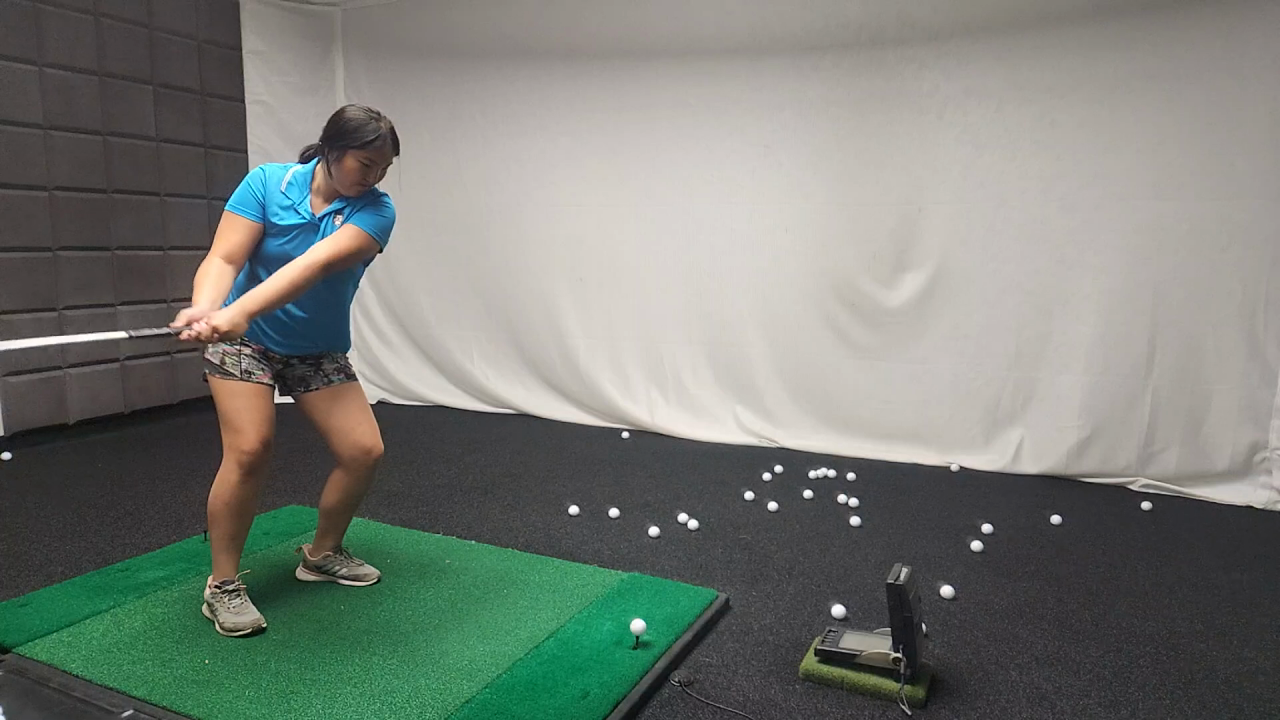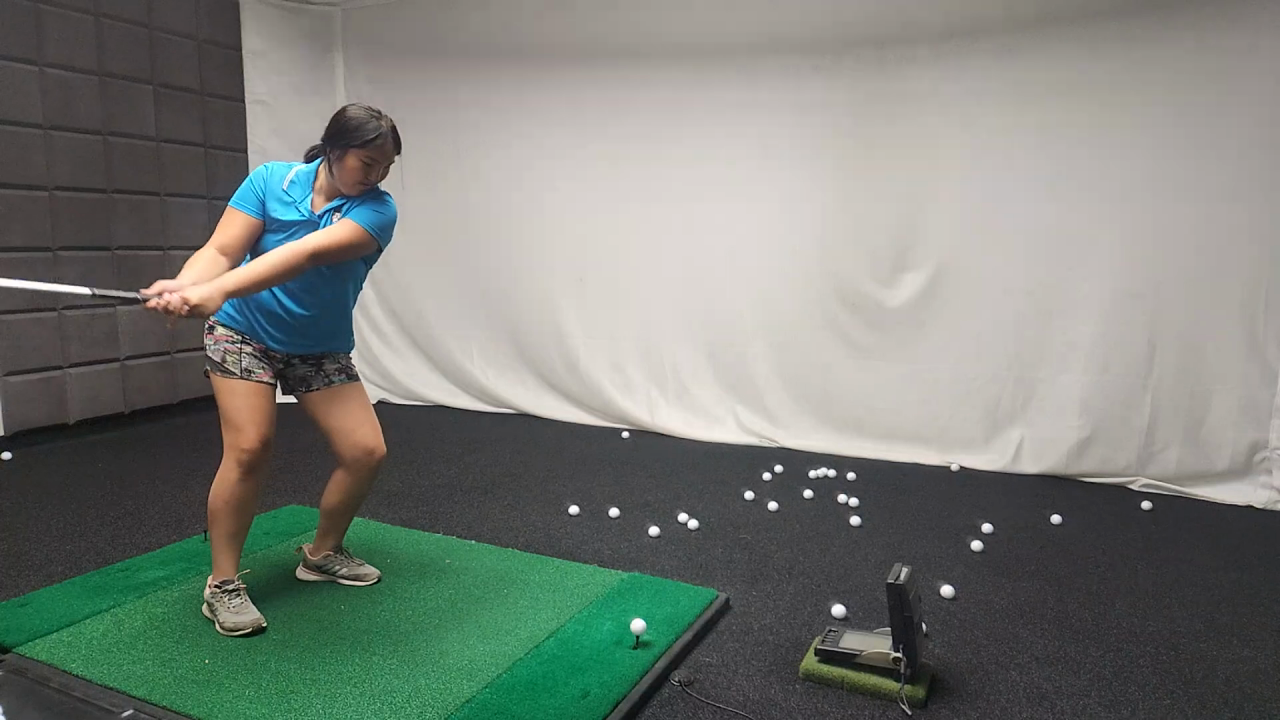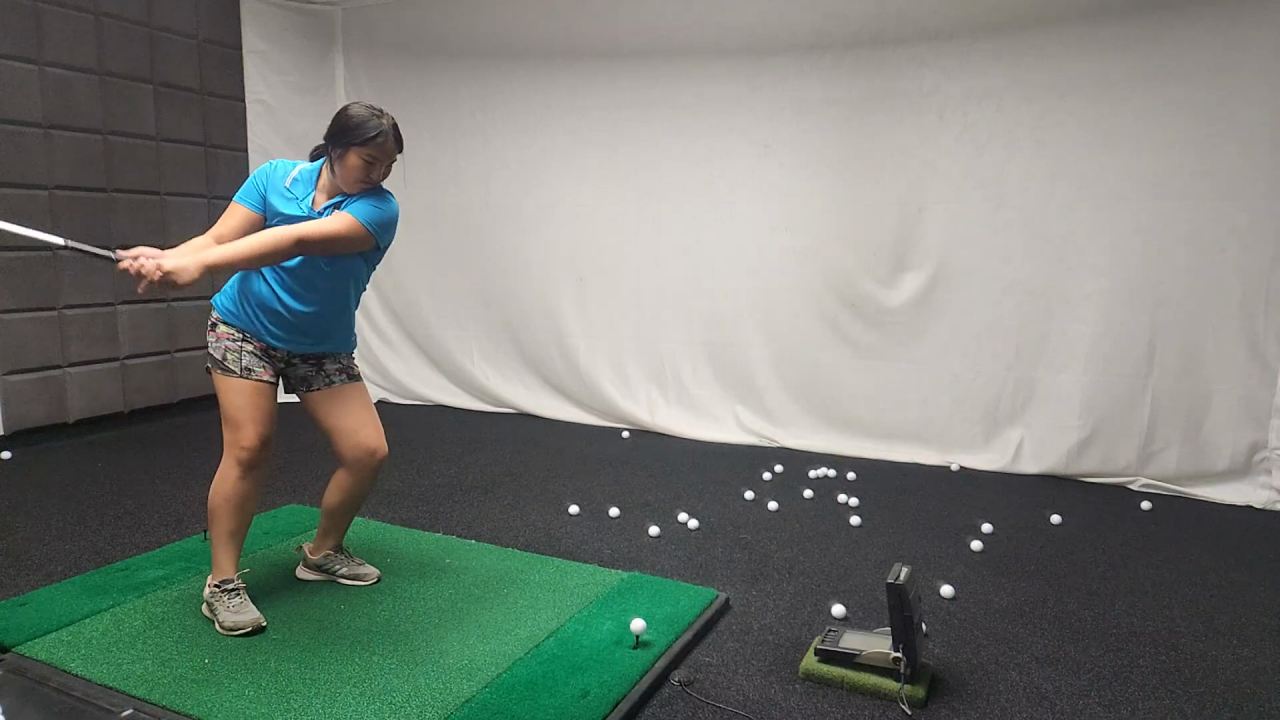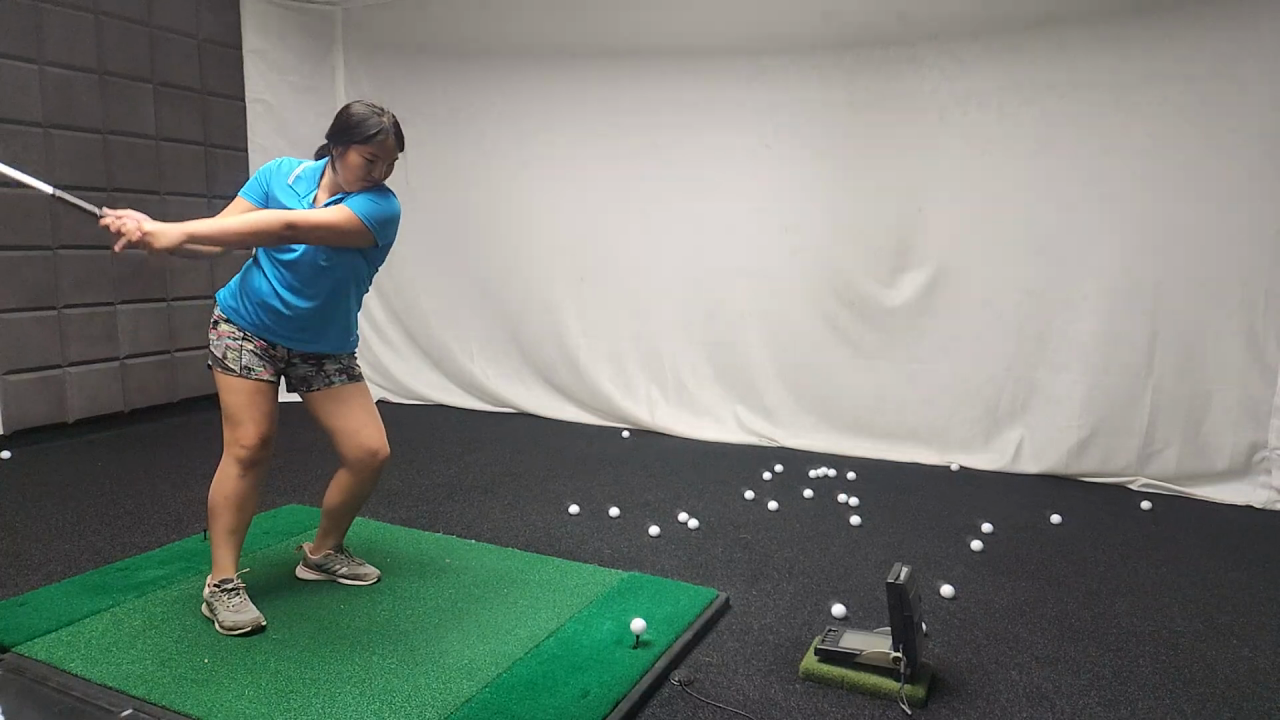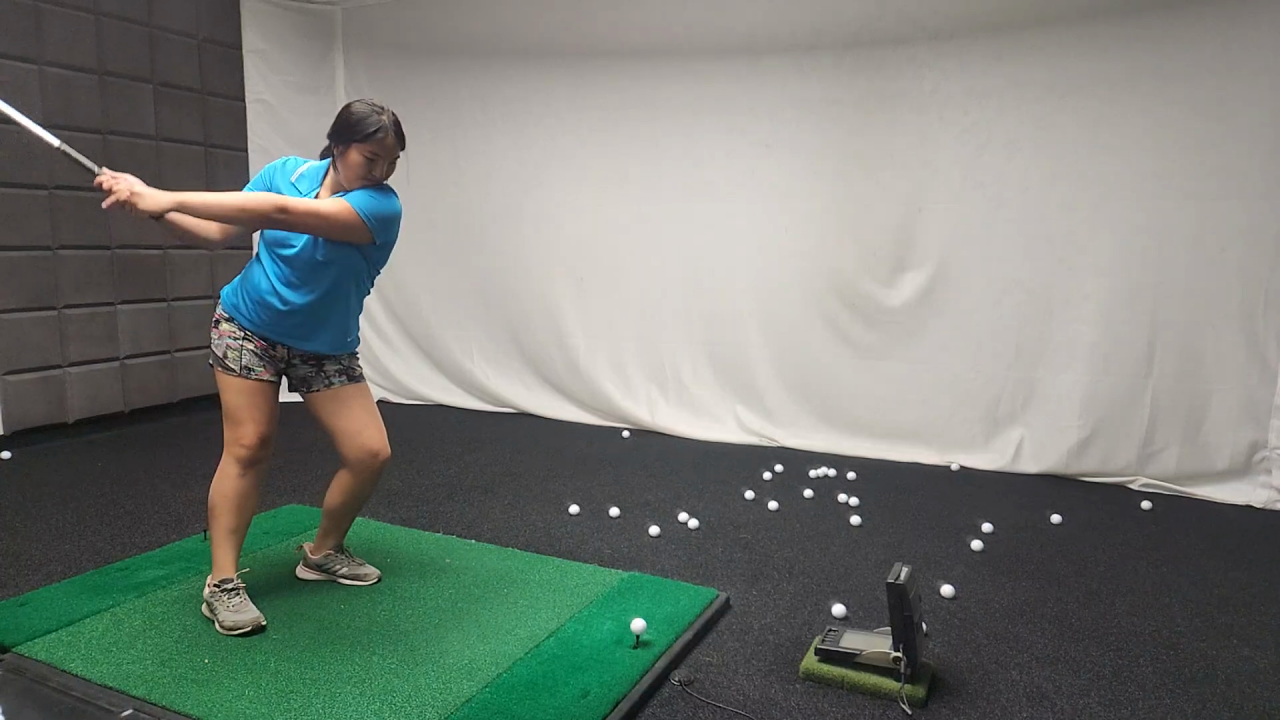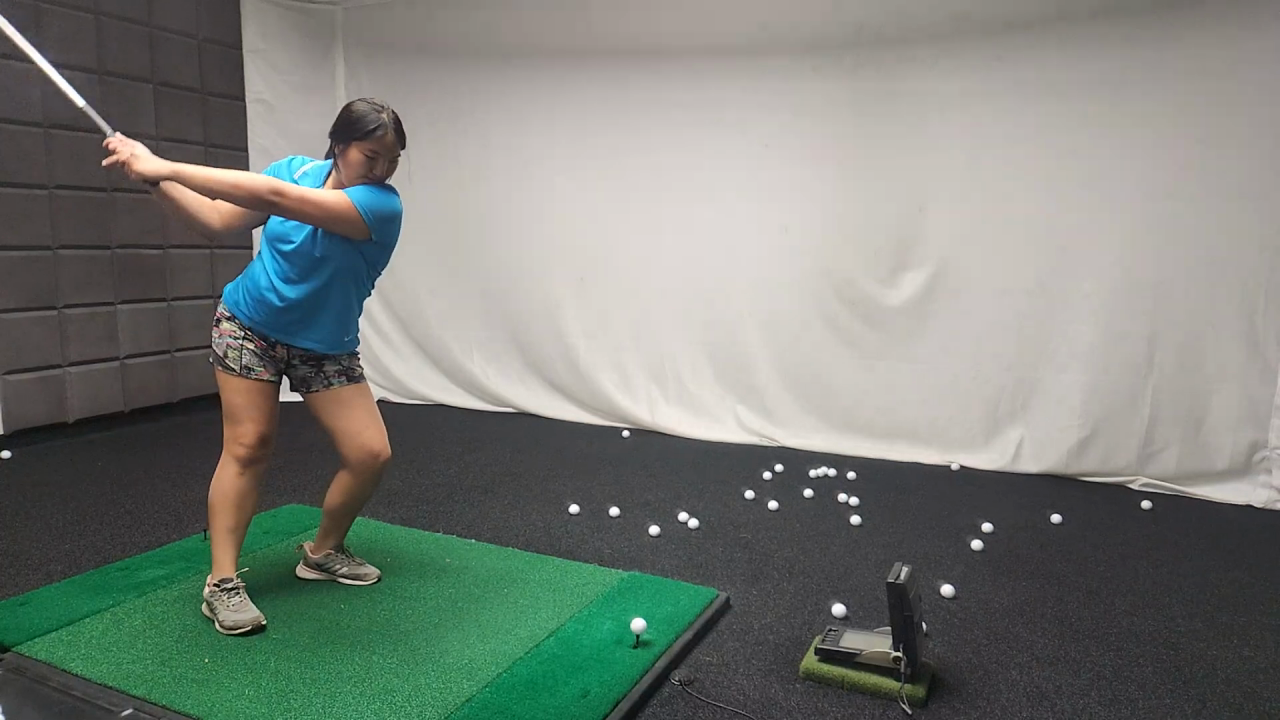
dt=0.3s
person 1, frame 1
left shoulder: (376, 211)
right shoulder: (266, 182)
left elbow: (316, 264)
right elbow: (224, 258)
left wrist: (237, 312)
right wrist: (204, 309)
left hip: (320, 349)
right hip: (244, 339)
left knee: (364, 450)
right knee: (248, 450)
left ankle: (321, 553)
right ankle: (222, 584)
person 1, frame 2
left shoulder: (378, 210)
right shoulder: (270, 180)
left elbow: (307, 254)
right elbow: (221, 249)
left wrist: (217, 291)
right wrist: (184, 285)
left hip: (323, 349)
right hip: (244, 332)
left knee: (366, 451)
right knee: (249, 449)
left ankle: (322, 553)
right ankle: (222, 583)
person 1, frame 3
left shoulder: (380, 209)
right shoulder: (275, 176)
left elbow: (298, 240)
right elbow: (217, 239)
left wrist: (198, 266)
right wrist: (164, 256)
left hip: (323, 347)
right hip: (246, 328)
left knee: (368, 451)
right knee: (248, 448)
left ankle: (322, 552)
right ankle: (222, 583)
person 1, frame 4
left shoulder: (381, 207)
right shoulder: (281, 173)
left elbow: (286, 228)
right elbow: (218, 233)
left wrist: (177, 232)
right wrist: (156, 231)
left hip: (325, 347)
right hip: (246, 327)
left knee: (370, 452)
right knee: (249, 447)
left ankle: (322, 552)
right ankle: (222, 582)
person 1, frame 5
left shoulder: (382, 207)
right shoulder: (288, 170)
left elbow: (278, 211)
right elbow: (216, 230)
left wrist: (166, 198)
right wrist: (153, 204)
left hip: (326, 346)
right hip: (248, 326)
left knee: (370, 453)
right knee: (248, 447)
left ankle: (323, 552)
right ankle: (222, 583)
person 1, frame 6
left shoulder: (383, 205)
right shoulder: (295, 168)
left elbow: (274, 196)
right elbow: (217, 220)
left wrist: (165, 167)
right wrist: (156, 178)
left hip: (326, 346)
right hip: (248, 325)
left knee: (371, 454)
right knee: (248, 446)
left ankle: (323, 551)
right ankle: (222, 582)
